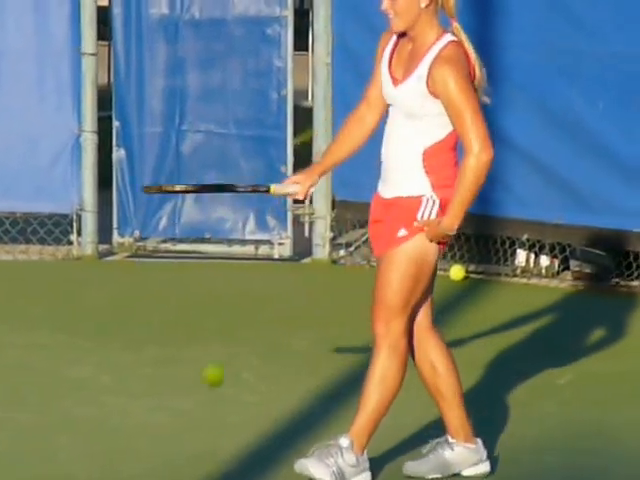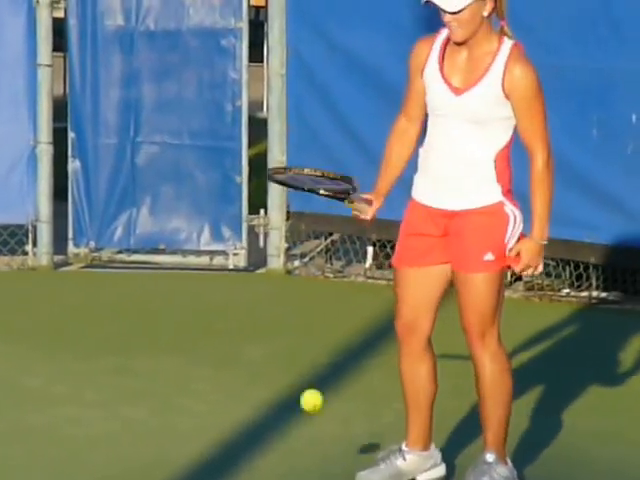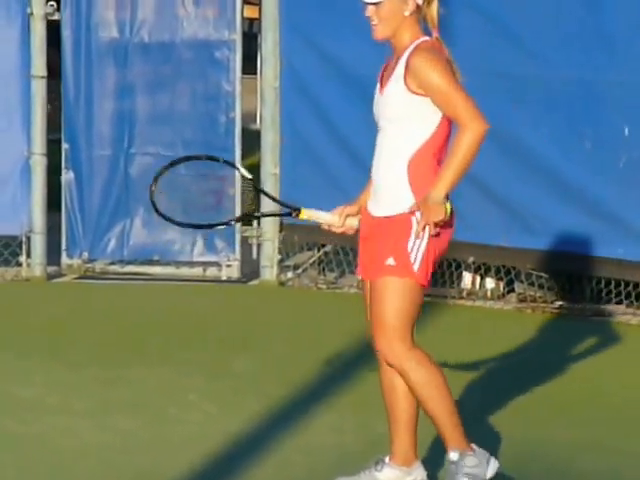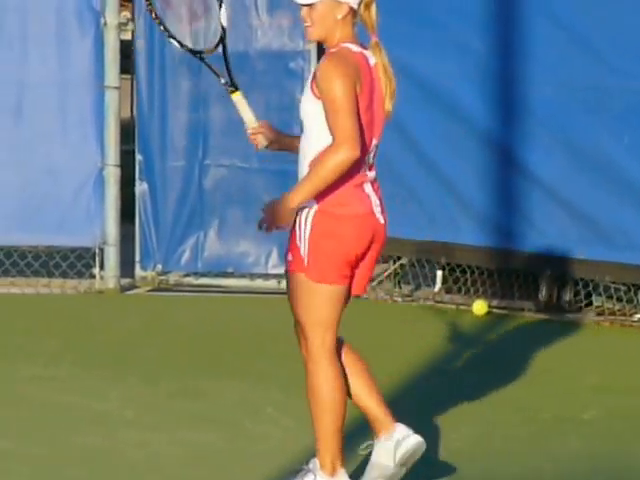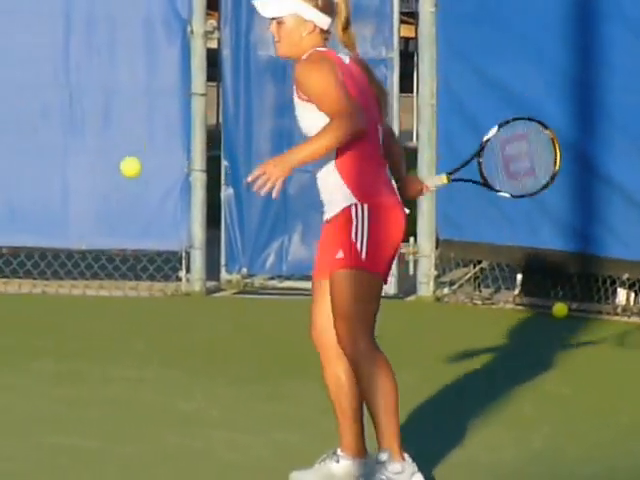
dt=1s
person 1, frame 1
left shoulder: (446, 65)
right shoulder: (391, 43)
left elbow: (480, 151)
right elbow: (367, 114)
left wrist: (449, 223)
right wrist: (316, 171)
left hip: (425, 206)
right hip: (390, 201)
left knee: (387, 325)
right knee: (415, 325)
person 1, frame 2
left shoulder: (515, 68)
right shoulder: (426, 51)
left elbow: (540, 155)
left wrist: (538, 233)
right wrist: (380, 192)
left hip: (483, 214)
right hip: (425, 209)
left knee: (481, 339)
right knee: (409, 330)
person 1, frame 3
left shoulder: (424, 58)
right shoulder: (395, 63)
left elbow: (475, 126)
left wrist: (438, 196)
right wrist: (360, 203)
left hip: (417, 222)
right hip: (384, 219)
left knee: (393, 345)
right knee: (387, 343)
person 1, frame 4
left shoulder: (335, 64)
right shoulder: (373, 64)
left elbow: (346, 149)
left wrist: (291, 200)
right wrist: (284, 141)
left hip: (328, 219)
right hip: (365, 217)
left knee: (316, 350)
right knee: (322, 343)
right ankle: (391, 432)
person 1, frame 5
left shoulder: (312, 67)
right shoulder: (353, 67)
left elbow: (349, 124)
right elbow: (382, 135)
left wrist: (290, 159)
right wrist: (404, 180)
left hip: (362, 214)
right hip: (345, 217)
left knee: (355, 340)
right knee: (326, 337)
